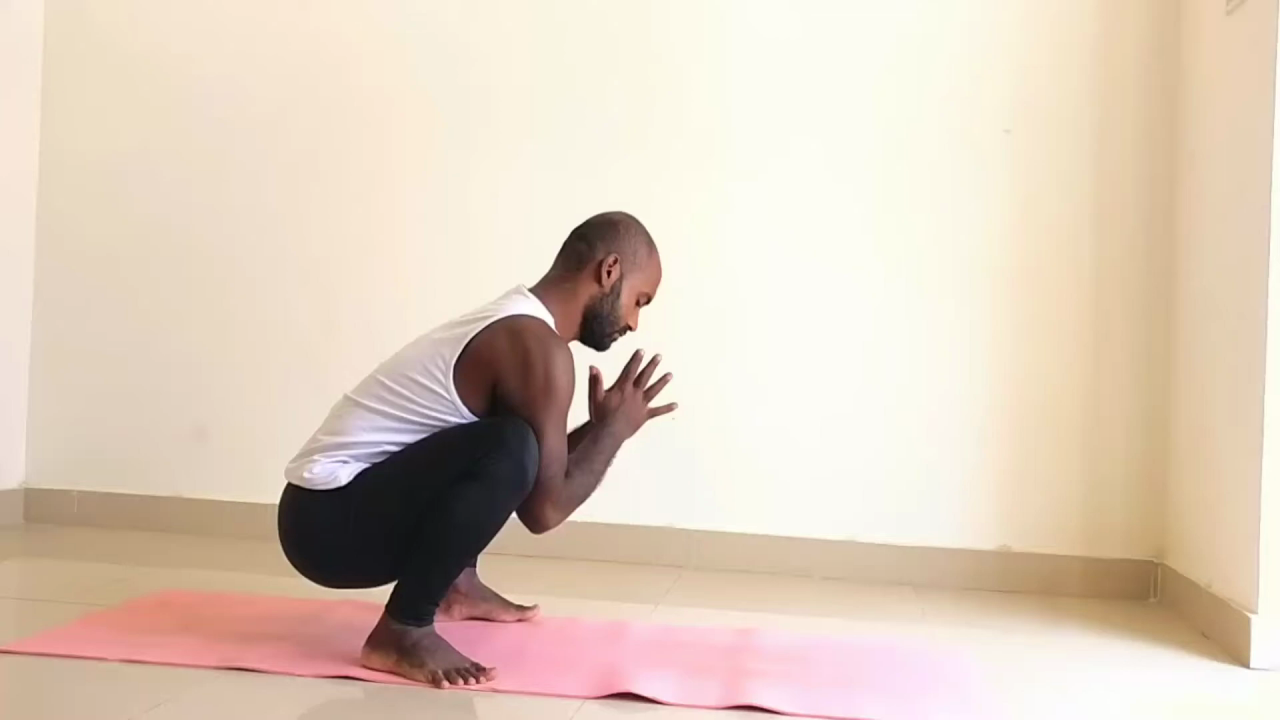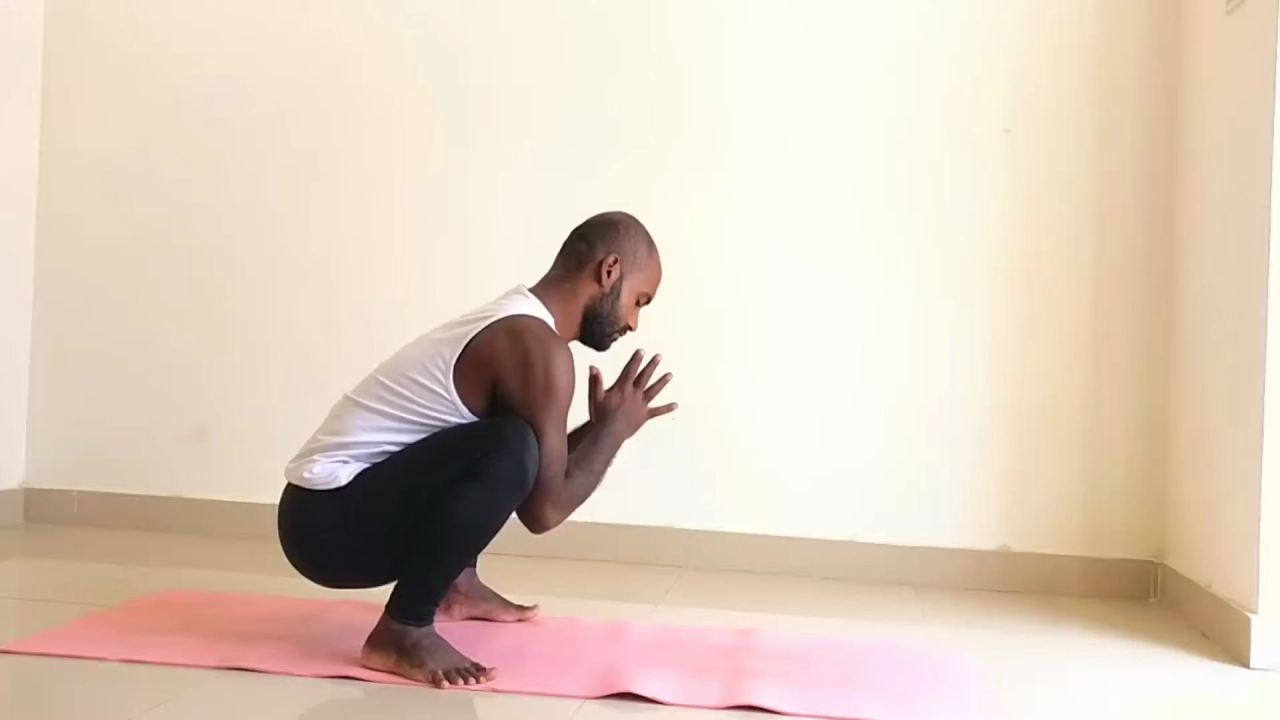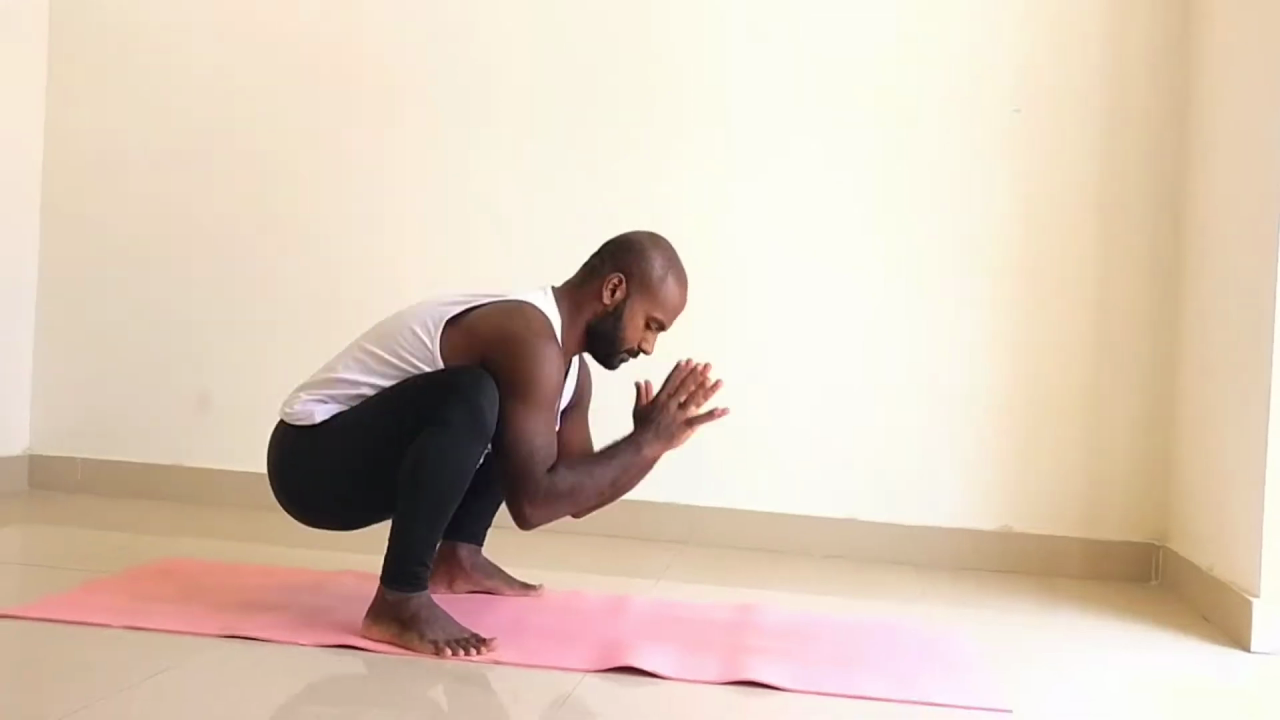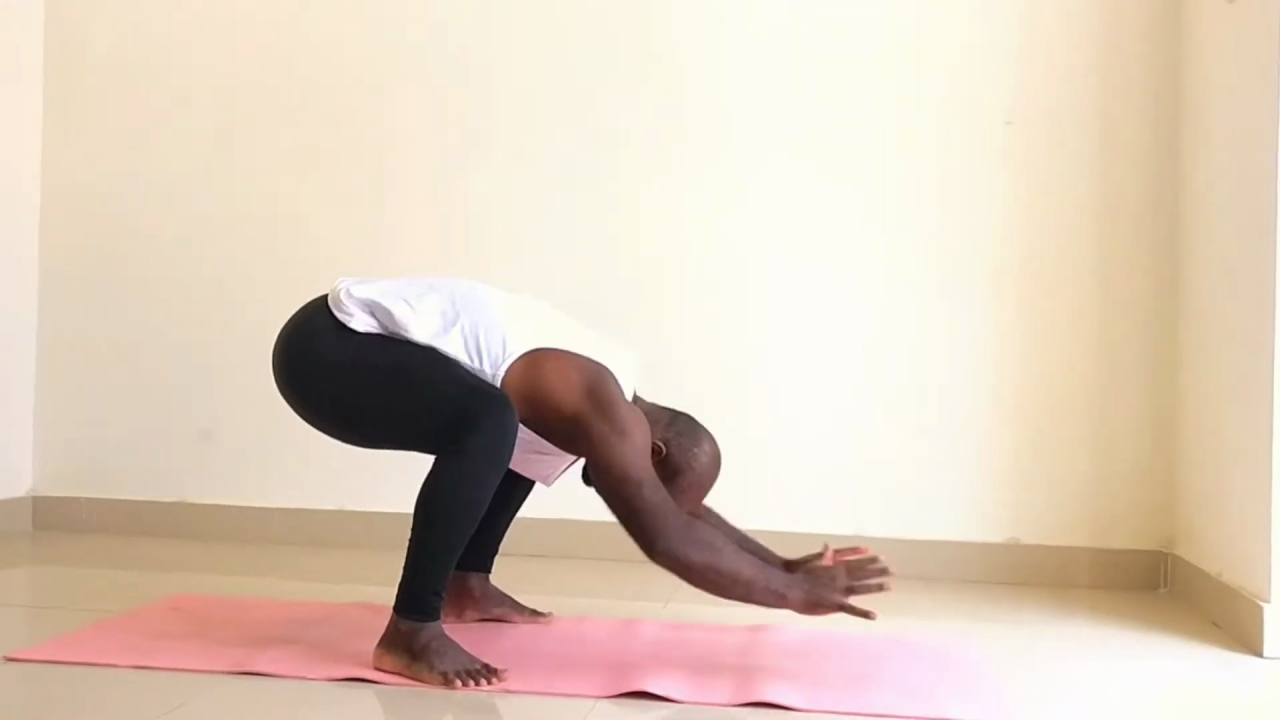
dt=0.3s
person 1, frame 1
left shoulder: (515, 326)
right shoulder: (537, 346)
left elbow: (543, 471)
right elbow: (543, 509)
left wrist: (603, 427)
right wrist: (614, 429)
left hip: (358, 504)
right hip: (330, 525)
right knee: (509, 449)
left ankle: (457, 585)
right ankle: (402, 632)
person 1, frame 2
left shoulder: (516, 328)
right shoulder: (537, 348)
left elbow: (544, 472)
right elbow: (543, 509)
left wrist: (602, 428)
right wrist: (613, 429)
left hip: (368, 501)
right hip: (330, 524)
right knee: (511, 450)
left ankle: (457, 584)
right ankle: (402, 631)
person 1, frame 3
left shoulder: (569, 356)
right shoulder: (532, 343)
left elbow: (582, 487)
right elbow: (532, 501)
left wrist: (650, 437)
right wrist: (648, 444)
left hip: (363, 447)
right hip: (315, 447)
right knee: (472, 401)
left ankle: (457, 555)
right ankle: (400, 599)
person 1, frame 4
left shoulder: (617, 401)
right shoulder: (602, 409)
left elbow: (682, 510)
right elbow: (667, 539)
left wrist: (790, 570)
right wrist: (793, 590)
left hip: (364, 339)
right hip: (326, 345)
right knee: (487, 426)
left ankle: (466, 584)
right ankle: (410, 630)
